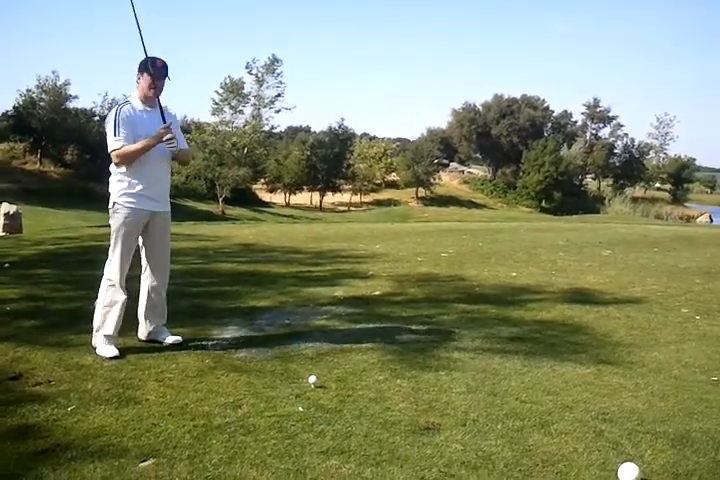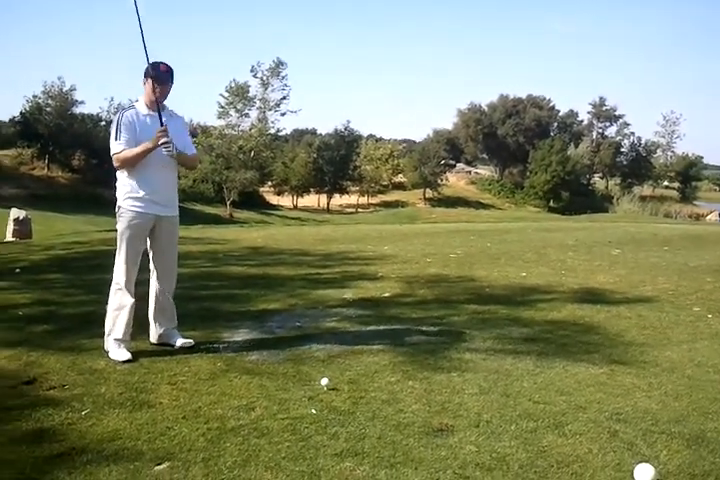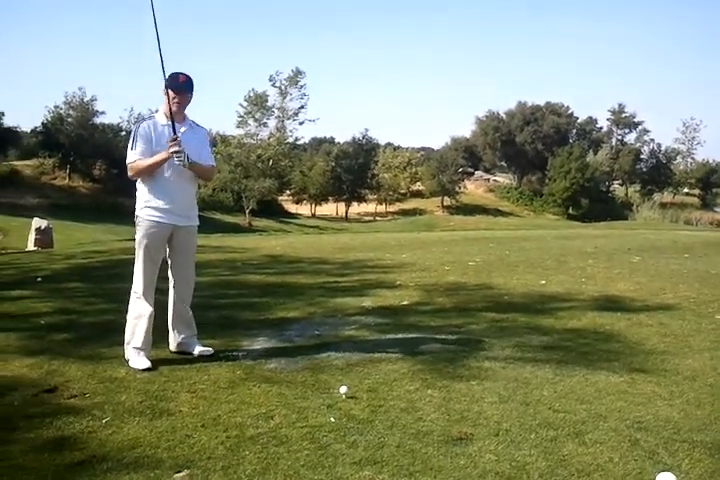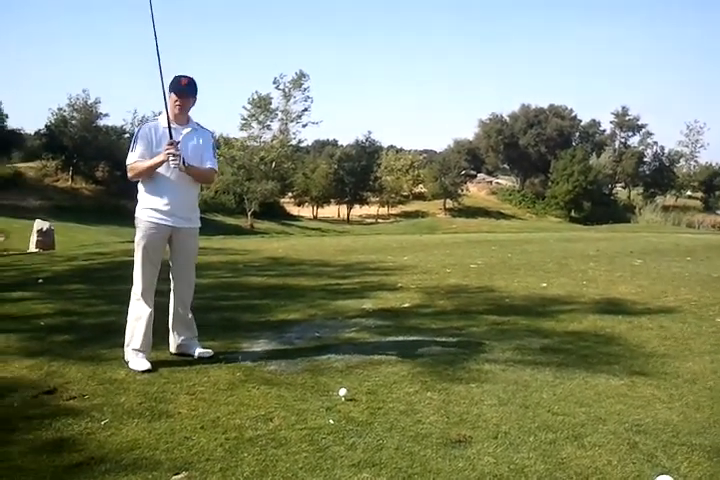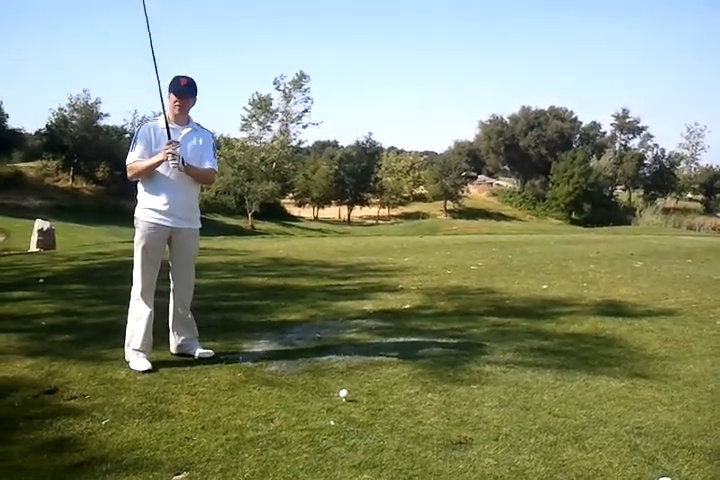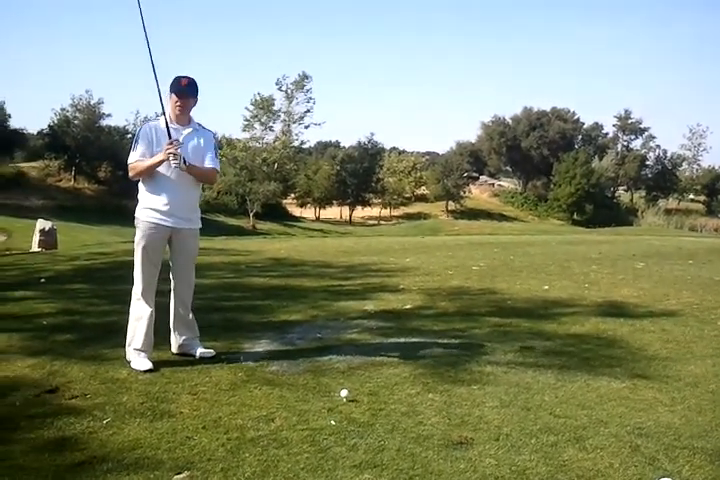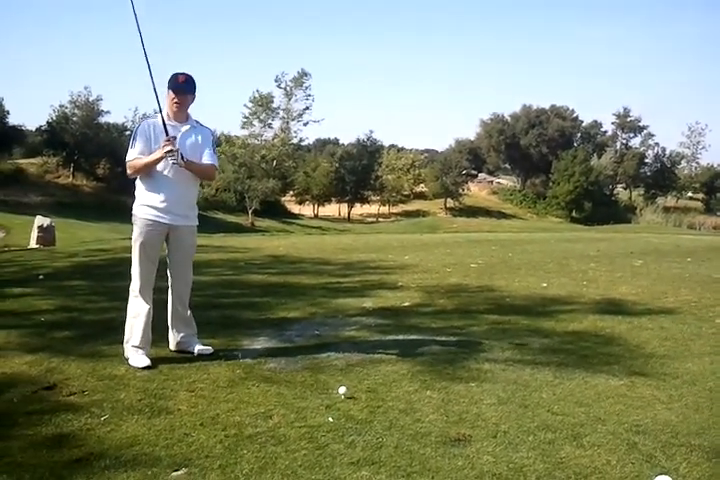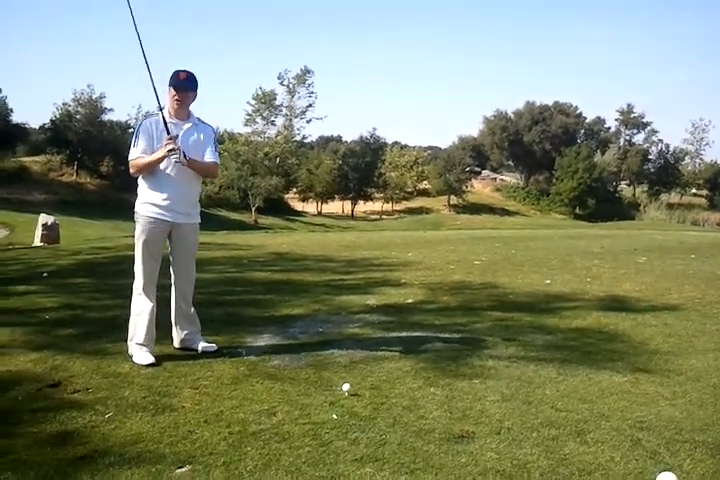
dt=0.1s
person 1, frame 1
left shoulder: (168, 116)
right shoulder: (123, 112)
left elbow: (185, 158)
right elbow: (120, 156)
left wrist: (175, 147)
right wrist: (153, 140)
left hip: (160, 204)
right hip: (128, 202)
left knee: (158, 268)
right knee: (117, 270)
left ankle: (152, 327)
right ankle: (103, 335)
person 1, frame 2
left shoulder: (178, 122)
right shoulder: (127, 117)
left elbow: (192, 162)
right elbow: (119, 160)
left wrist: (174, 151)
right wrist: (150, 145)
left hip: (168, 208)
right hip: (134, 206)
left knee: (166, 273)
right knee: (125, 275)
left ankle: (164, 330)
right ankle: (116, 339)
person 1, frame 3
left shoulder: (199, 132)
right shoulder: (146, 127)
left elbow: (209, 173)
right elbow: (133, 170)
left wrist: (188, 162)
right wrist: (164, 155)
left hip: (187, 218)
right hip: (153, 216)
left knee: (184, 282)
right knee: (144, 284)
left ankle: (183, 338)
right ankle: (135, 348)
person 1, frame 4
left shoulder: (204, 136)
right shoulder: (149, 129)
left elbow: (210, 177)
right elbow: (132, 171)
left wrist: (185, 166)
right wrist: (161, 158)
left hip: (187, 220)
right hip: (152, 217)
left knee: (184, 284)
right knee: (144, 285)
left ankle: (183, 340)
right ankle: (136, 349)
person 1, frame 5
left shoulder: (204, 136)
right shoulder: (148, 130)
left elbow: (210, 177)
right elbow: (132, 171)
left wrist: (184, 166)
right wrist: (160, 158)
left hip: (187, 221)
right hip: (151, 217)
left knee: (184, 284)
right knee: (144, 285)
left ankle: (184, 340)
right ankle: (136, 349)
person 1, frame 6
left shoulder: (206, 136)
right shoulder: (149, 130)
left elbow: (212, 176)
right elbow: (133, 170)
left wrist: (186, 165)
right wrist: (161, 158)
left hip: (188, 221)
right hip: (152, 217)
left knee: (184, 284)
right knee: (144, 285)
left ankle: (185, 340)
right ankle: (137, 349)
person 1, frame 7
left shoulder: (203, 133)
right shoulder: (147, 127)
left elbow: (211, 173)
right elbow: (132, 168)
left wrist: (184, 161)
right wrist: (159, 155)
left hip: (185, 218)
right hip: (149, 214)
left knee: (182, 281)
right knee: (142, 282)
left ankle: (183, 337)
right ankle: (135, 346)
person 1, frame 8
left shoulder: (205, 130)
right shoulder: (149, 124)
left elbow: (213, 170)
right elbow: (134, 168)
left wrist: (187, 160)
right wrist: (161, 154)
left hip: (188, 215)
right hip: (152, 212)
left knee: (185, 279)
right knee: (145, 280)
left ankle: (186, 335)
right ankle: (139, 344)
